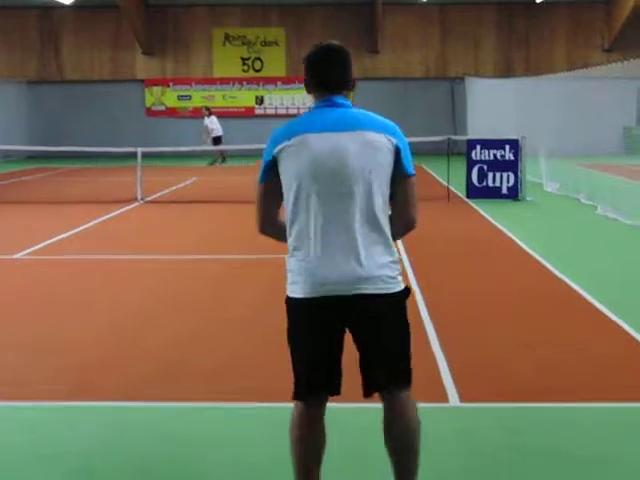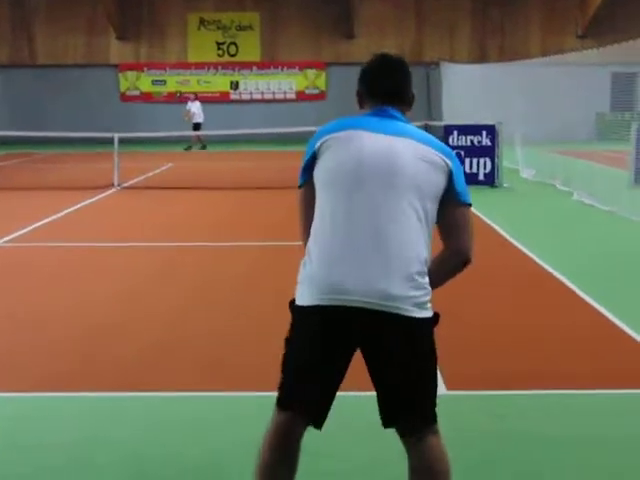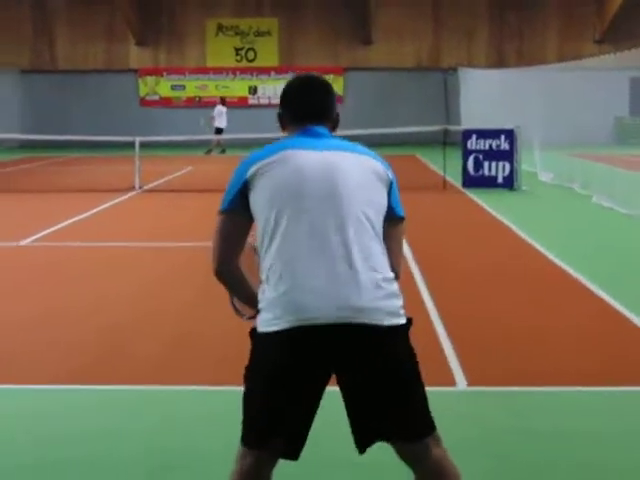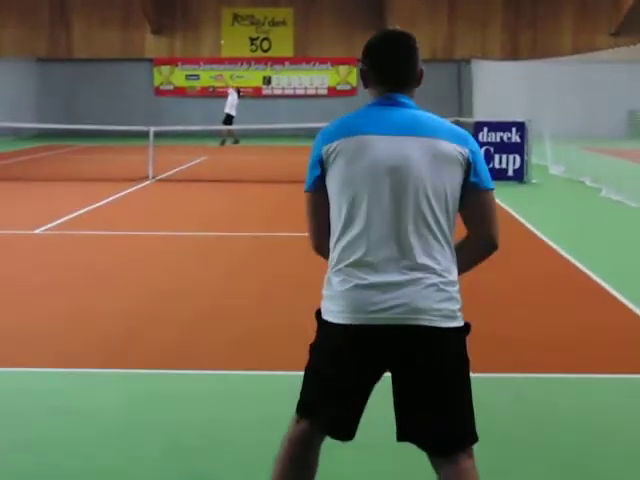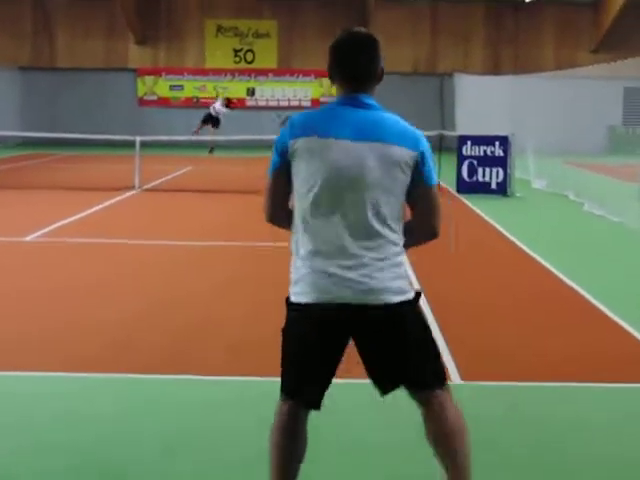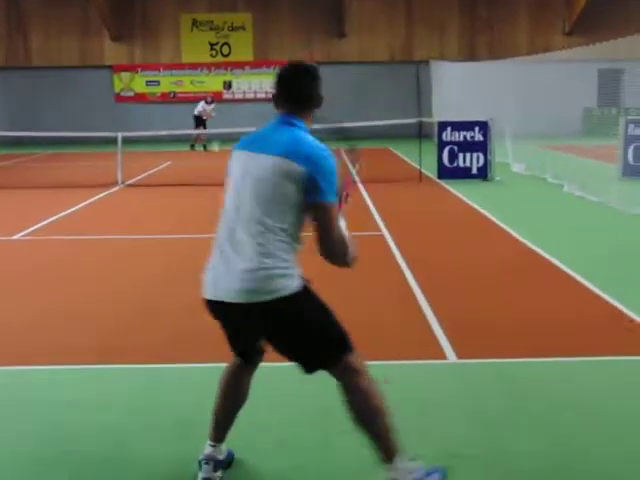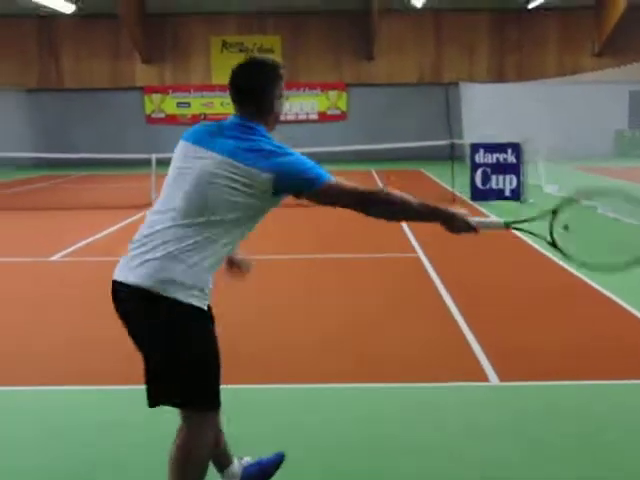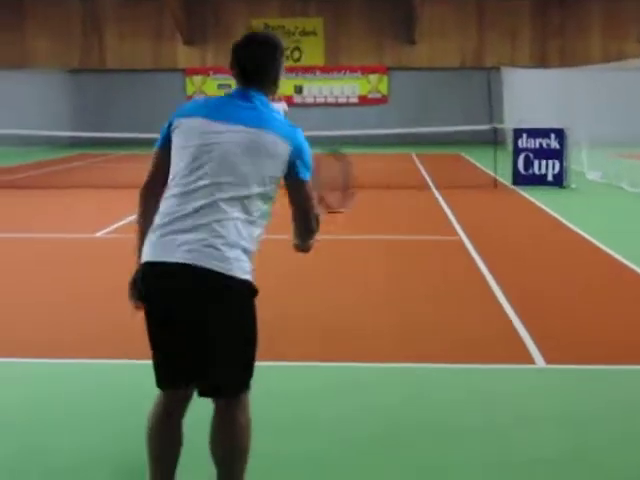
dt=0.5s
person 1, frame 1
left shoulder: (284, 139)
right shoulder: (387, 132)
left elbow: (266, 224)
right elbow: (407, 218)
left hip: (310, 288)
right hip: (379, 284)
left knee: (309, 403)
right knee: (397, 393)
person 1, frame 2
left shoulder: (326, 138)
right shoulder: (441, 154)
right elbow: (461, 252)
left hip: (321, 299)
right hip: (403, 306)
left knee: (289, 419)
right knee: (420, 432)
person 1, frame 3
left shoulder: (257, 164)
right shoulder: (375, 163)
left elbow: (223, 265)
right elbow: (393, 265)
left wrist: (259, 304)
left hip: (289, 323)
right hip: (377, 318)
person 1, frame 4
left shoulder: (331, 139)
right shoulder: (460, 142)
left elbow: (320, 241)
right elbow: (486, 239)
left hip: (348, 313)
right hip: (432, 316)
left knee: (307, 430)
person 1, frame 5
left shoulder: (296, 131)
right shoulder: (409, 139)
left elbow: (274, 214)
right elbow: (429, 227)
left hip: (313, 293)
right hip: (386, 293)
left knee: (294, 402)
right knee: (433, 394)
person 1, frame 6
left shoulder: (245, 145)
right shoulder: (314, 155)
right elbow: (333, 246)
right wrist: (345, 254)
left hip: (219, 287)
right hip: (273, 288)
left knee: (245, 358)
right knee: (351, 370)
person 1, frame 7
left shoulder: (195, 135)
right shoulder: (278, 161)
right elbow: (365, 198)
right wrist: (439, 214)
left hip: (131, 279)
right hip: (172, 292)
left knee: (199, 400)
right knee: (198, 414)
person 1, frame 8
left shoulder: (188, 113)
right shoulder: (287, 136)
left elbow: (150, 193)
right elbow: (307, 221)
left wrist: (142, 261)
right wrist: (304, 239)
left hip: (160, 265)
right hip: (222, 272)
left knee: (174, 392)
right knee: (231, 398)
